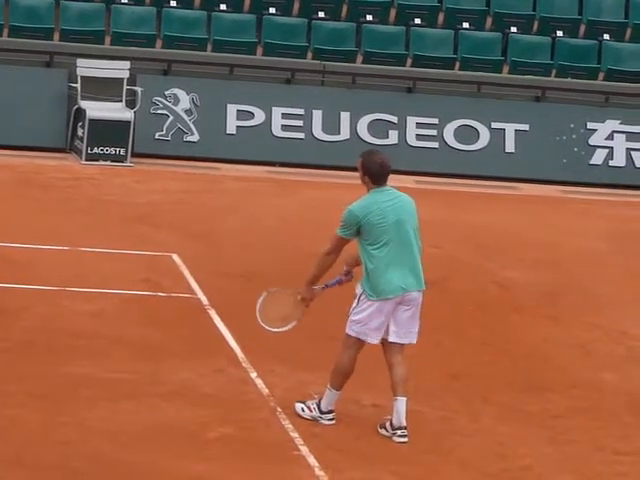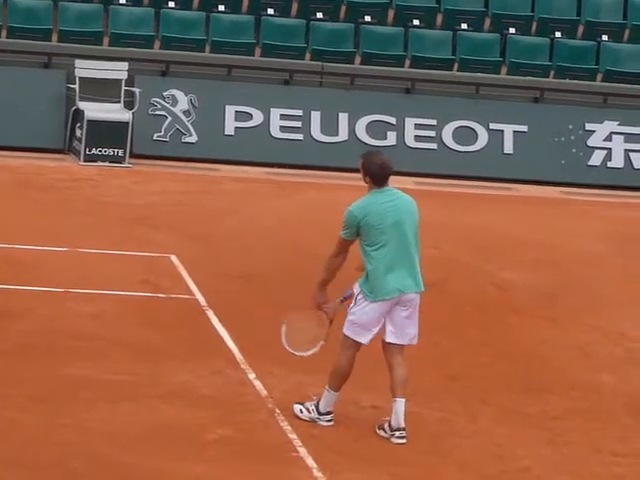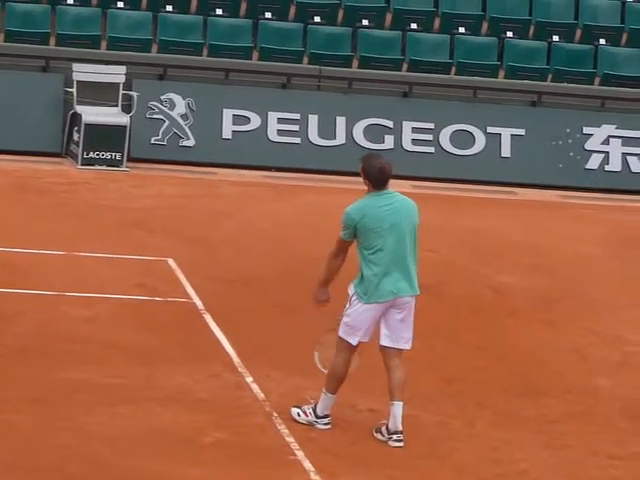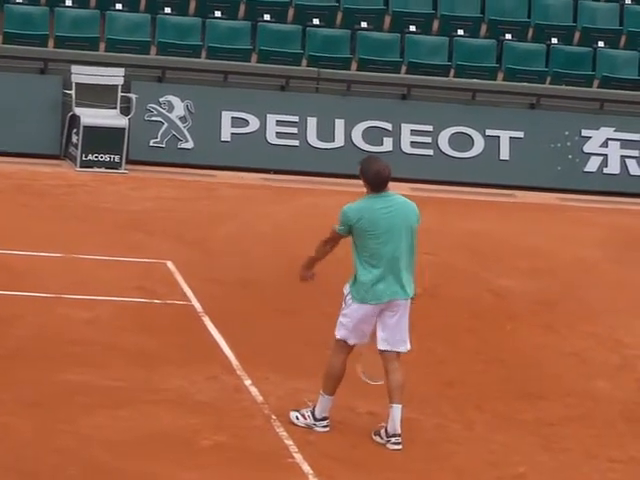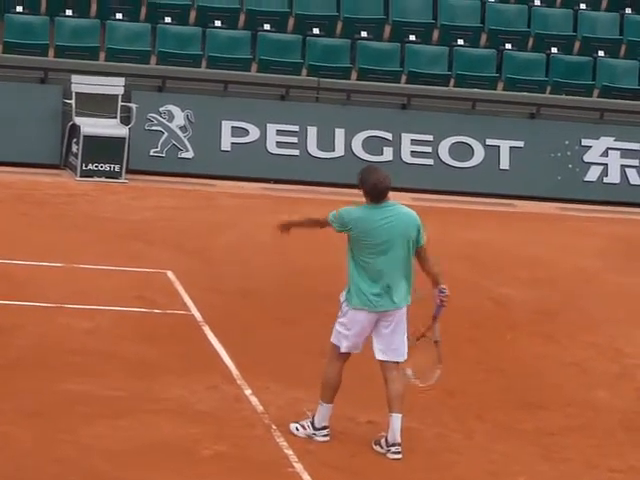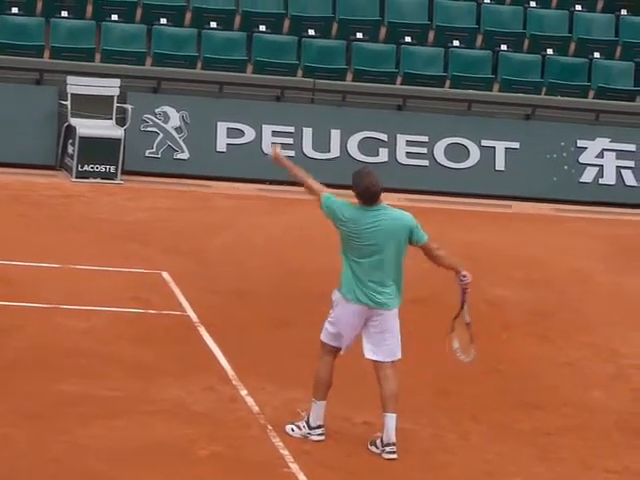
dt=0.3s
person 1, frame 1
left shoulder: (358, 210)
right shoulder: (408, 202)
left elbow: (331, 253)
left wrist: (309, 284)
right wrist: (353, 263)
left hip: (380, 290)
right hip: (412, 287)
left knee: (351, 346)
right knee: (395, 352)
left ankle: (325, 408)
right ankle: (399, 422)
person 1, frame 2
left shoulder: (358, 210)
right shoulder: (409, 203)
left elbow: (338, 255)
left wrist: (321, 288)
left hip: (377, 290)
right hip: (410, 288)
left knee: (348, 347)
right knee: (395, 353)
left ankle: (323, 409)
right ankle: (397, 424)
person 1, frame 3
left shoulder: (356, 211)
right shoulder: (411, 207)
left elbow: (338, 255)
left wrist: (322, 286)
left hip: (371, 292)
right hip: (405, 291)
left knee: (344, 349)
right knee: (393, 356)
left ankle: (321, 412)
right ankle: (395, 427)
person 1, frame 4
left shoulder: (353, 211)
right shoulder: (411, 208)
left elbow: (330, 242)
left wrist: (308, 264)
left hip: (365, 294)
right hip: (400, 293)
left knee: (341, 350)
right knee: (392, 359)
left ankle: (319, 415)
right ankle: (393, 430)
person 1, frame 5
left shoulder: (352, 217)
right shoulder: (411, 218)
left elbow: (320, 222)
right elbow: (423, 258)
left wrist: (291, 223)
right wrist: (438, 284)
left hip: (361, 302)
right hip: (396, 303)
left knee: (336, 358)
right knee: (392, 368)
left ankle: (319, 424)
right ankle: (394, 439)
person 1, frame 6
left shoulder: (345, 216)
right shoulder: (404, 221)
left elbow: (313, 186)
right elbow: (432, 251)
left wrist: (283, 160)
right wrist: (459, 272)
left hip: (351, 301)
right hip: (386, 304)
left knee: (327, 355)
right knee: (386, 368)
left ankle: (314, 425)
right ankle: (388, 440)
